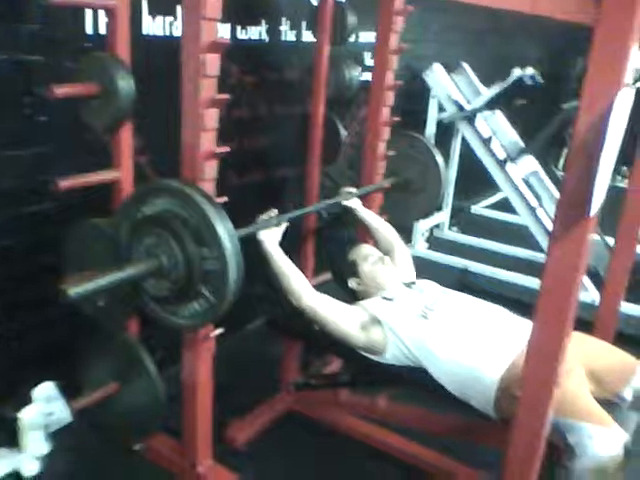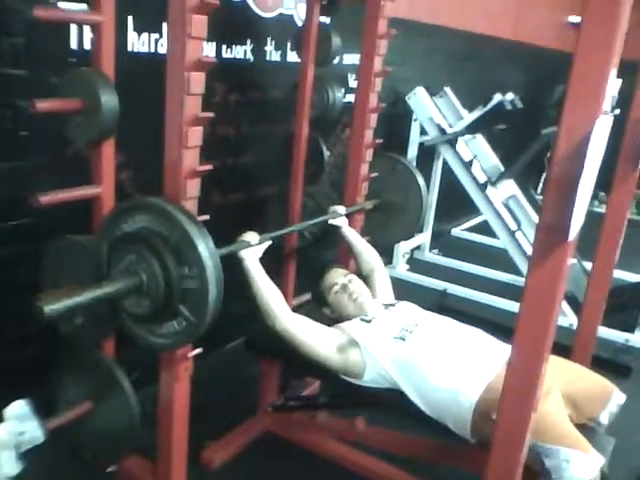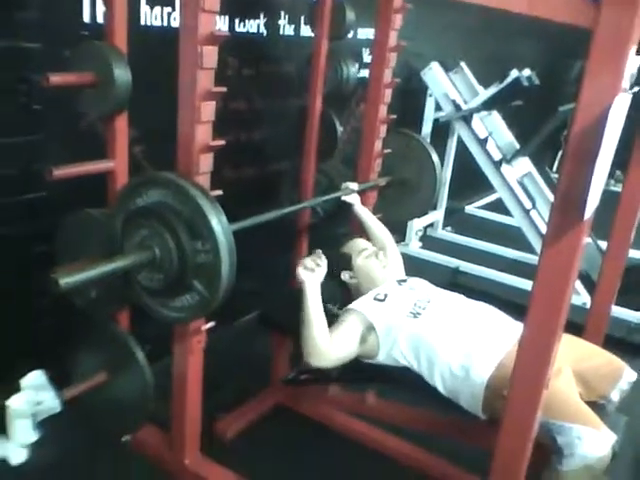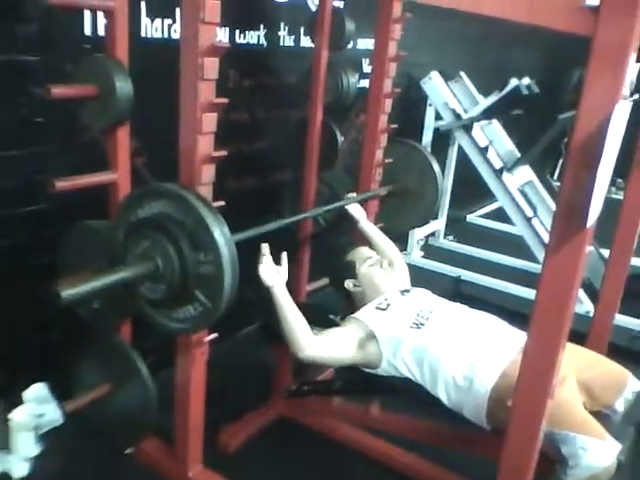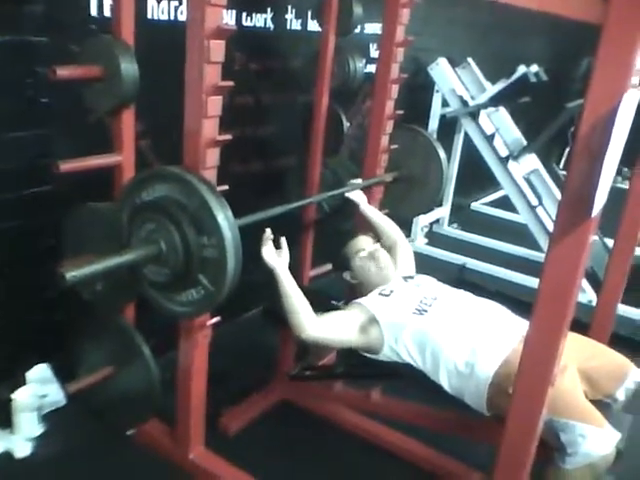
dt=1s
person 1, frame 1
left shoulder: (409, 284)
right shoulder: (368, 319)
left elbow: (398, 245)
right elbow: (306, 299)
left wrist: (360, 210)
right wrist: (270, 245)
left hip: (532, 338)
right hip: (508, 373)
person 1, frame 2
left shoulder: (388, 306)
right shoulder: (345, 343)
left elbow: (376, 266)
right elbow: (282, 320)
left wrist: (346, 230)
right wrist: (251, 261)
left hip: (512, 360)
right hip: (485, 394)
left knee: (617, 408)
person 1, frame 3
left shoulder: (400, 283)
right shoulder: (361, 317)
left elbow: (389, 244)
right elbow: (319, 356)
left wrist: (358, 208)
right wrist: (310, 286)
left hip: (519, 337)
right hip: (495, 371)
right knee: (590, 448)
person 1, frame 4
left shoulder: (405, 293)
right shoulder: (364, 330)
left elbow: (396, 257)
right elbow: (308, 348)
left wrist: (362, 221)
right wrist: (277, 287)
left hip: (526, 347)
right hip: (499, 380)
person 1, frame 5
left shoulder: (407, 278)
right shoulder: (365, 316)
left elbow: (398, 241)
right elbow: (308, 329)
left wrist: (364, 207)
right wrist: (280, 269)
left hip: (527, 334)
right hip: (499, 368)
right knee: (594, 449)
